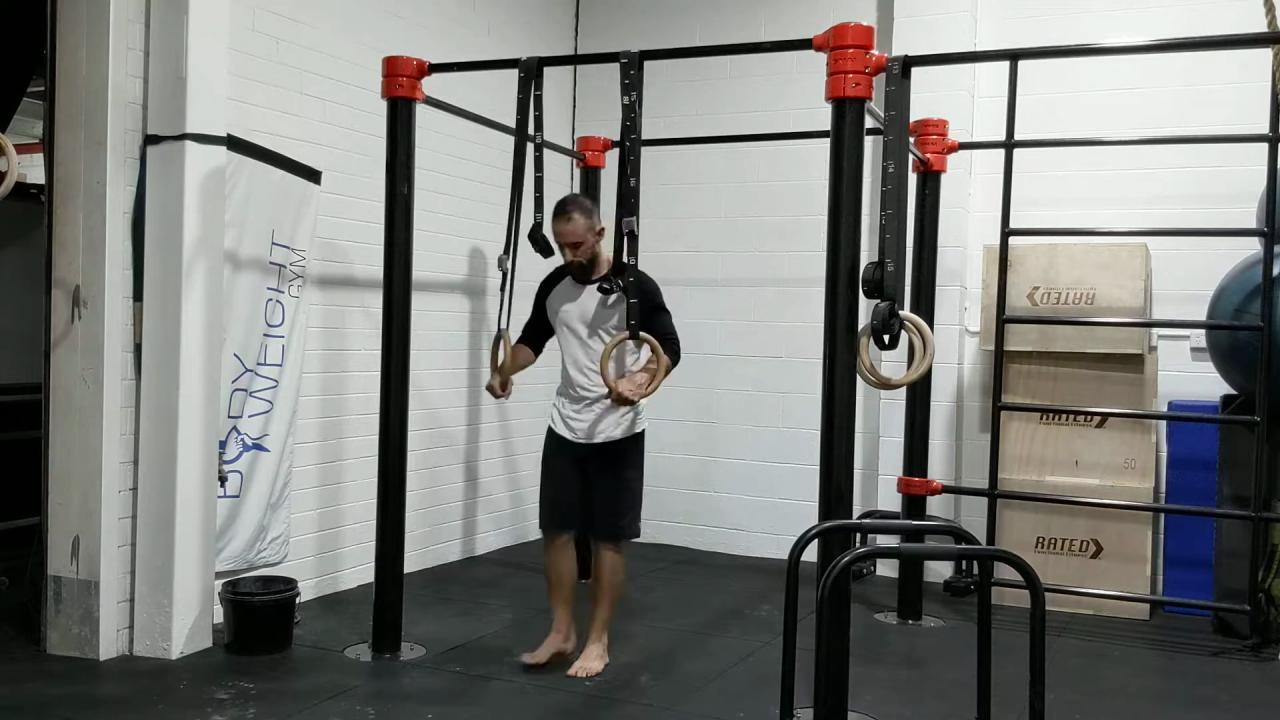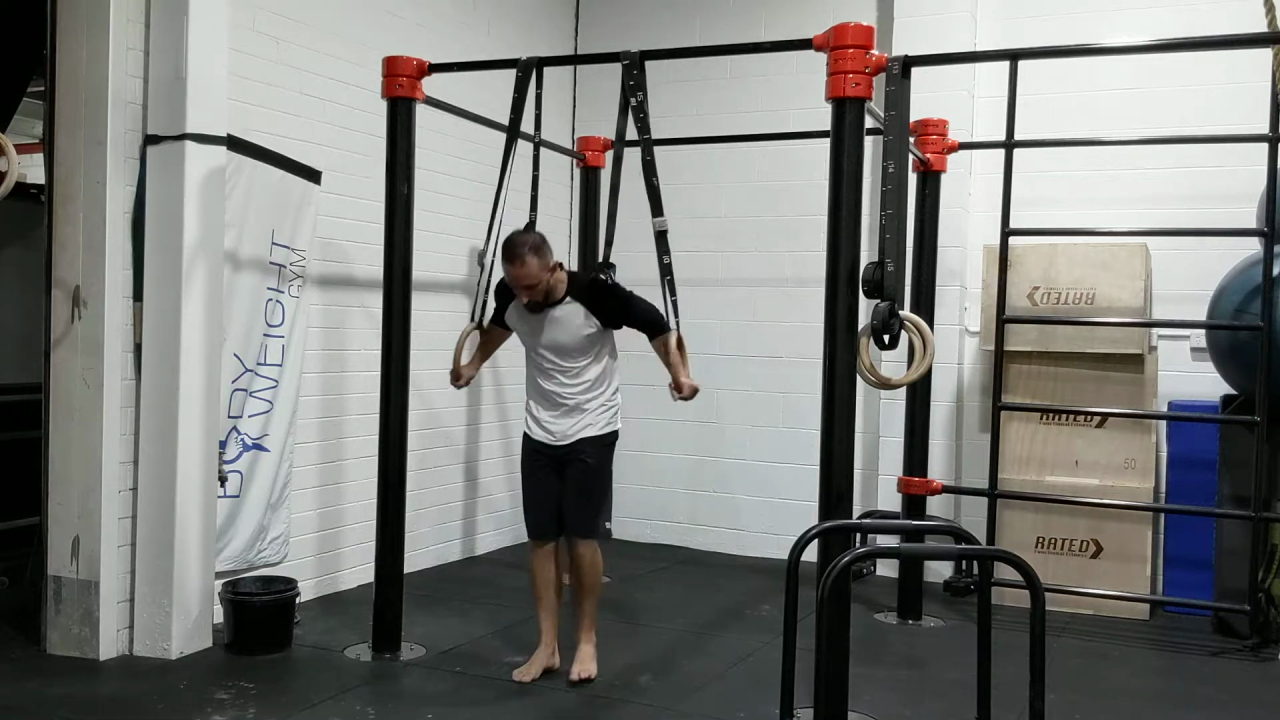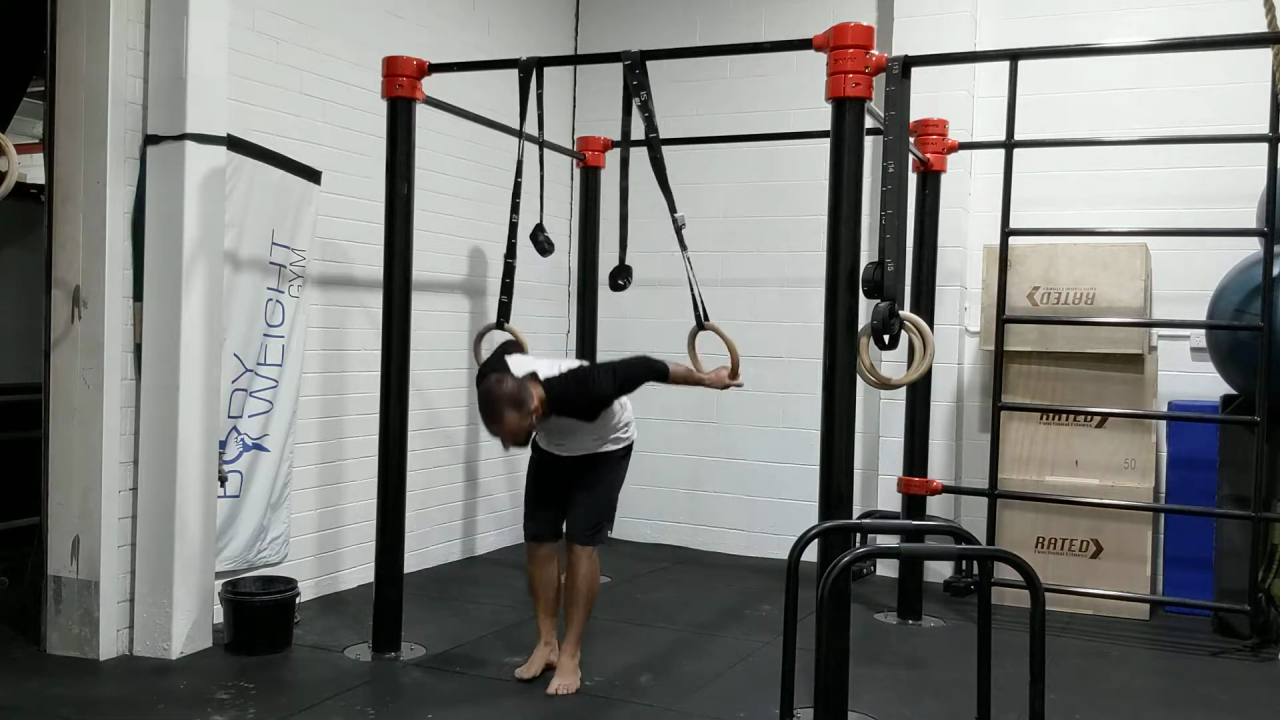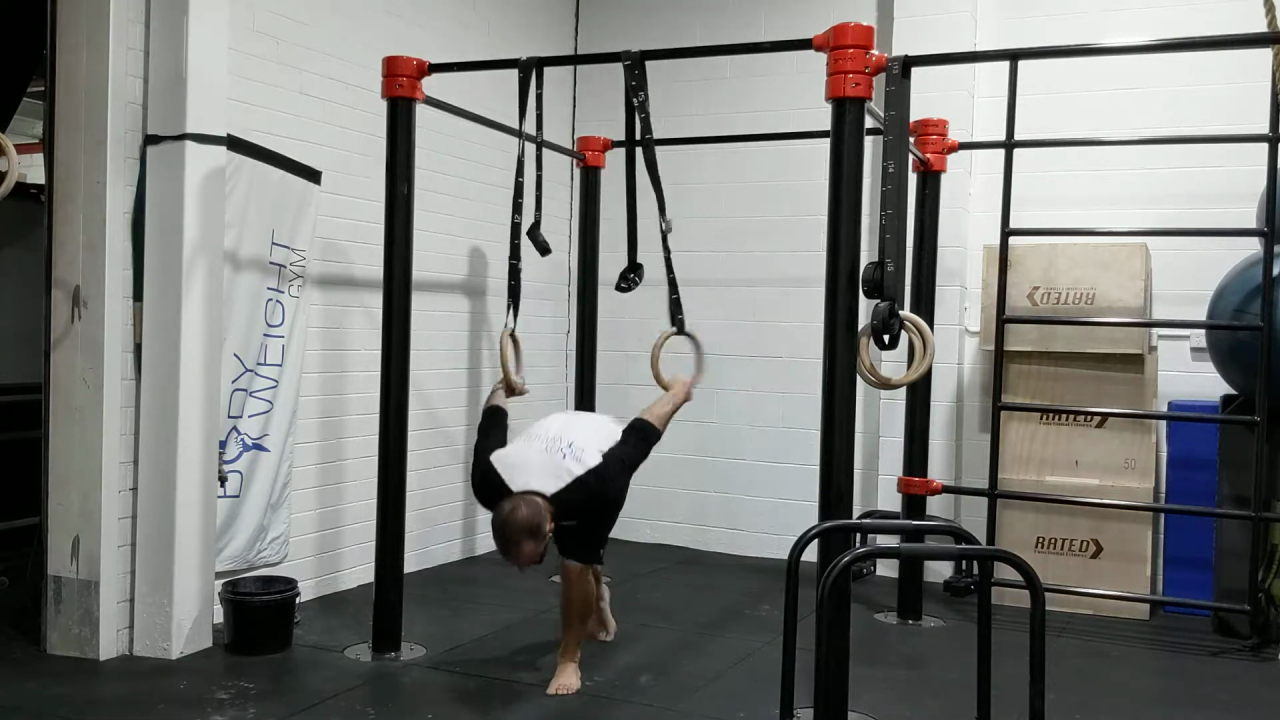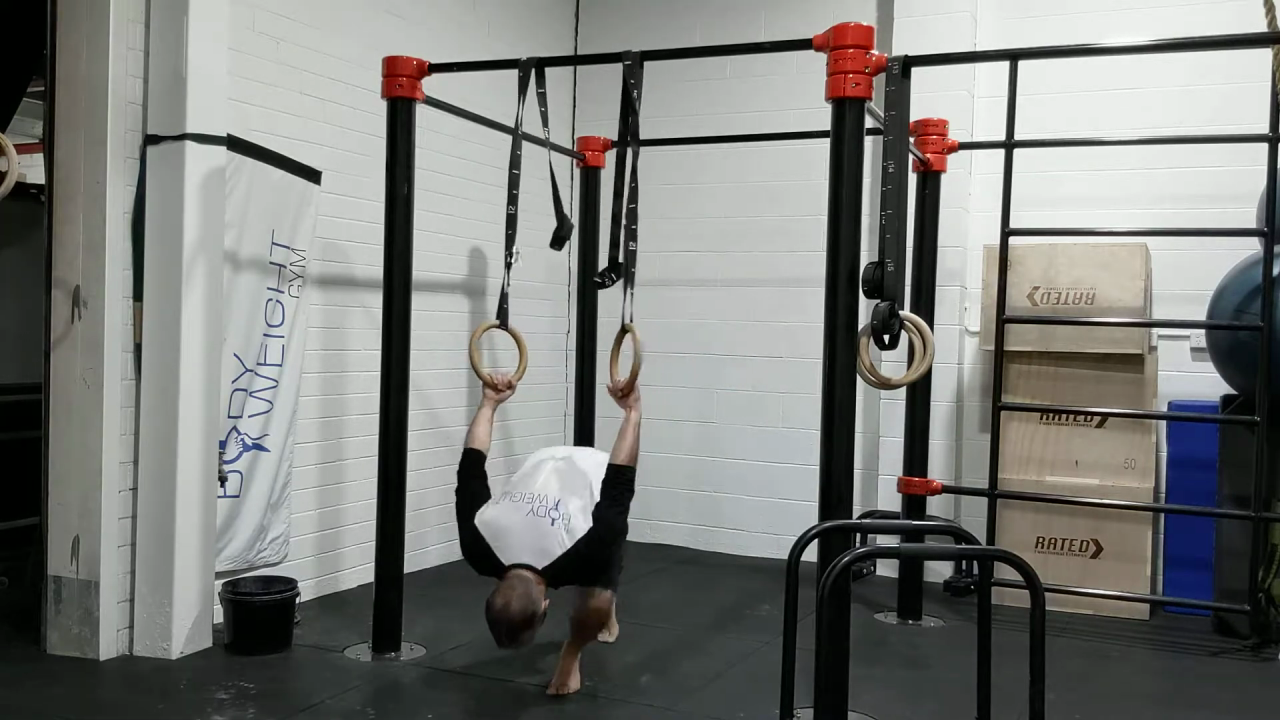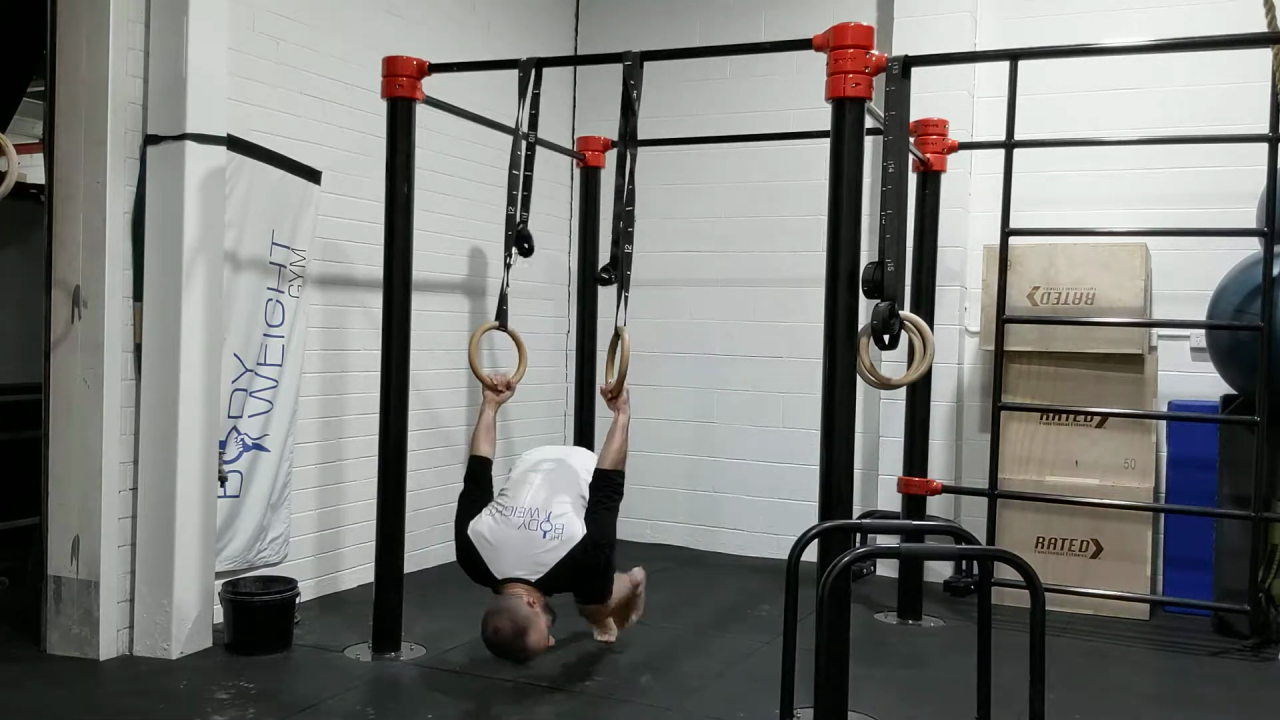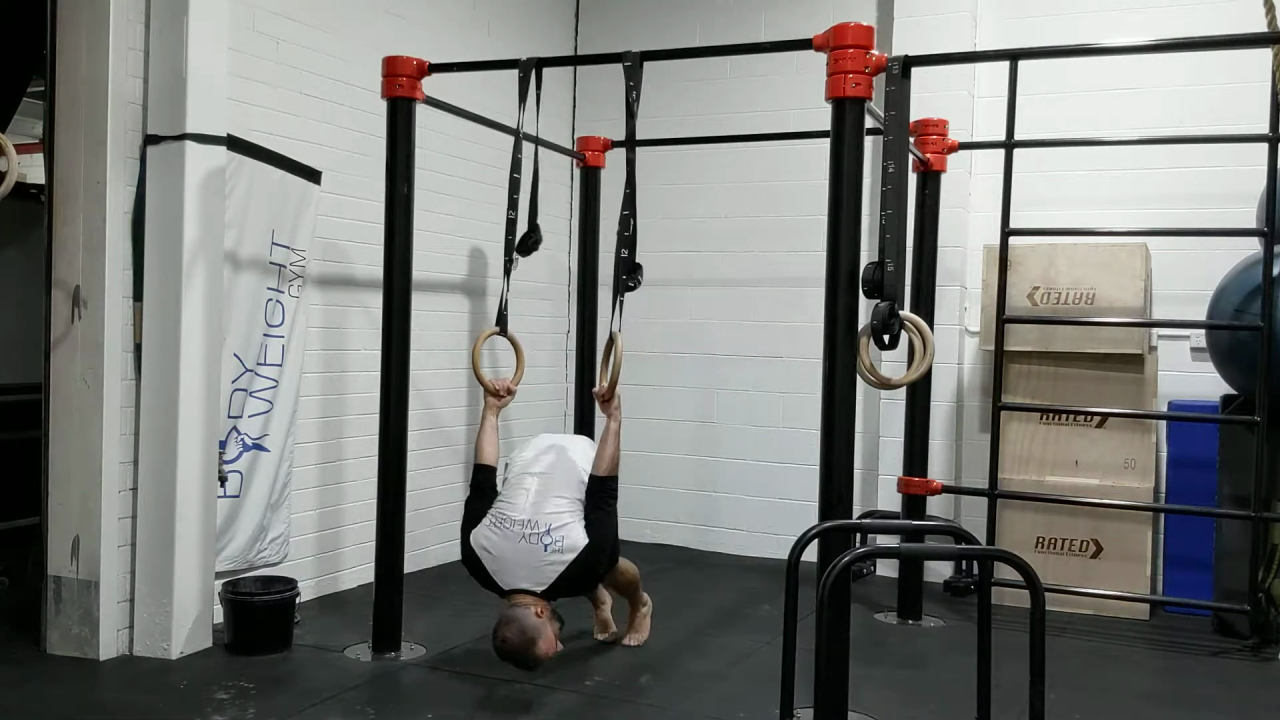
dt=0.5s
person 1, frame 1
left shoulder: (634, 287)
right shoulder: (553, 286)
left elbow: (667, 346)
right elbow: (533, 339)
left wrist: (641, 379)
right wrist: (505, 371)
left hip: (616, 432)
right hip: (564, 429)
left knee: (608, 539)
right knee: (556, 532)
left ankle: (598, 641)
right ankle: (561, 630)
person 1, frame 2
left shoulder: (597, 295)
right shoulder: (510, 295)
left elbow: (655, 324)
left wrist: (679, 375)
right wrist: (473, 364)
left hip: (592, 432)
right hip: (539, 432)
left knee: (582, 537)
right knee: (541, 539)
left ankle: (587, 639)
right ankle: (547, 645)
person 1, frame 3
left shoulder: (583, 392)
right shoulder: (492, 381)
left elbow: (645, 368)
right elbow: (511, 348)
left wrist: (707, 379)
right wrist: (512, 349)
left hip: (603, 448)
right hip: (551, 448)
left knee: (581, 543)
right knee: (537, 540)
left ankle: (569, 656)
right ankle: (546, 645)
person 1, frame 4
left shoulder: (595, 490)
right shoulder: (489, 487)
left elbow: (638, 438)
right elbow: (492, 421)
left wrist: (677, 395)
right wrist: (501, 389)
left hip: (607, 447)
left knee: (575, 562)
right knee: (580, 558)
left ankle: (568, 659)
right ankle: (597, 595)
person 1, frame 5
left shoulder: (576, 555)
right shoulder: (479, 548)
left elbow: (618, 490)
right elbow: (470, 472)
left wrist: (632, 412)
right wrist: (488, 403)
left hip: (596, 474)
left knee: (598, 602)
left ankle: (570, 655)
right ankle: (595, 586)
person 1, frame 6
right shoulder: (475, 557)
left elbow: (608, 489)
right elbow: (476, 480)
left wrist: (622, 414)
right wrist: (489, 405)
left hip: (585, 473)
left knee: (597, 609)
left ankle: (633, 582)
person 1, frame 7
right shoulder: (481, 561)
left elbow: (603, 494)
right elbow: (481, 485)
left wrist: (613, 419)
right wrist: (491, 411)
left hip: (580, 459)
right hip: (533, 456)
left knee: (607, 566)
left ankle: (640, 605)
right ankle: (599, 602)
